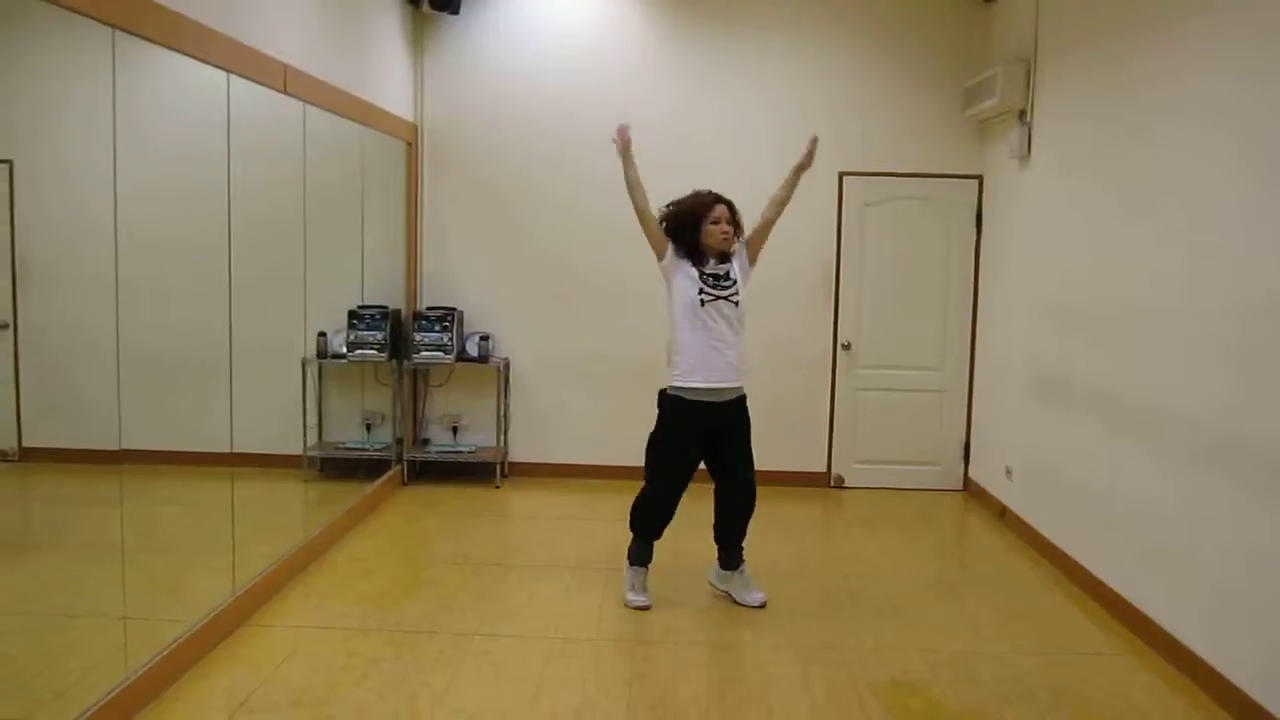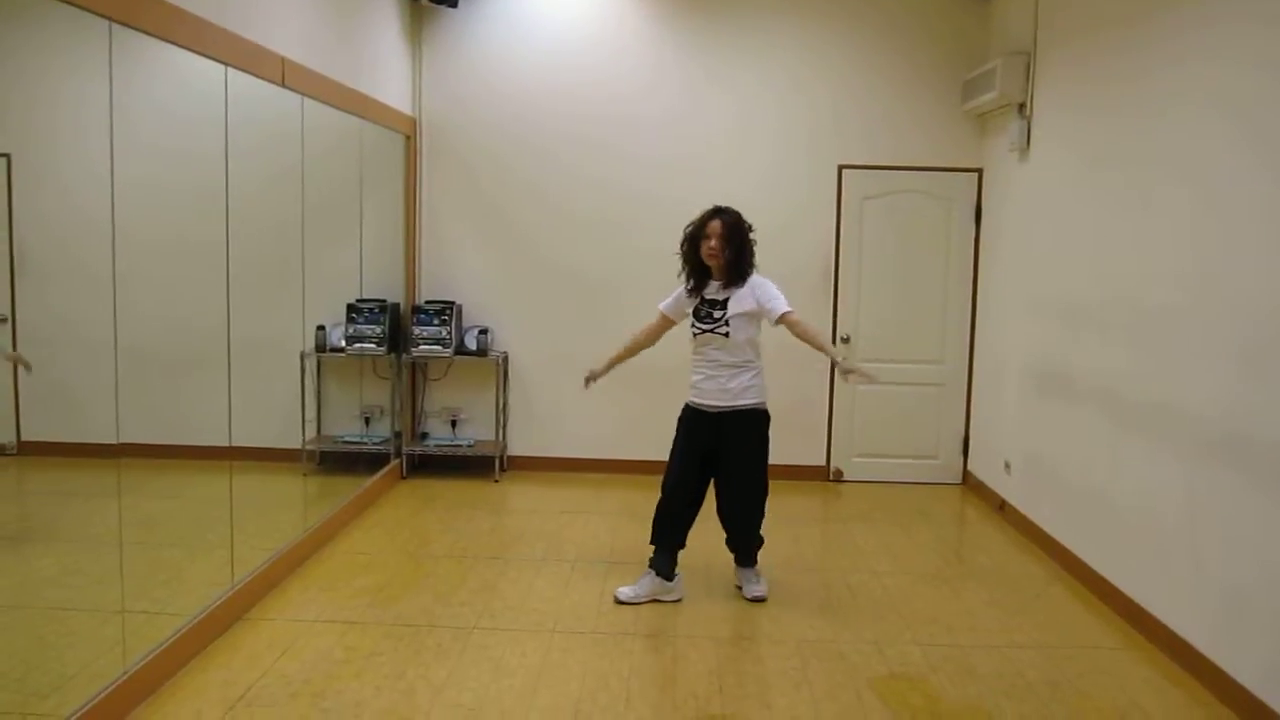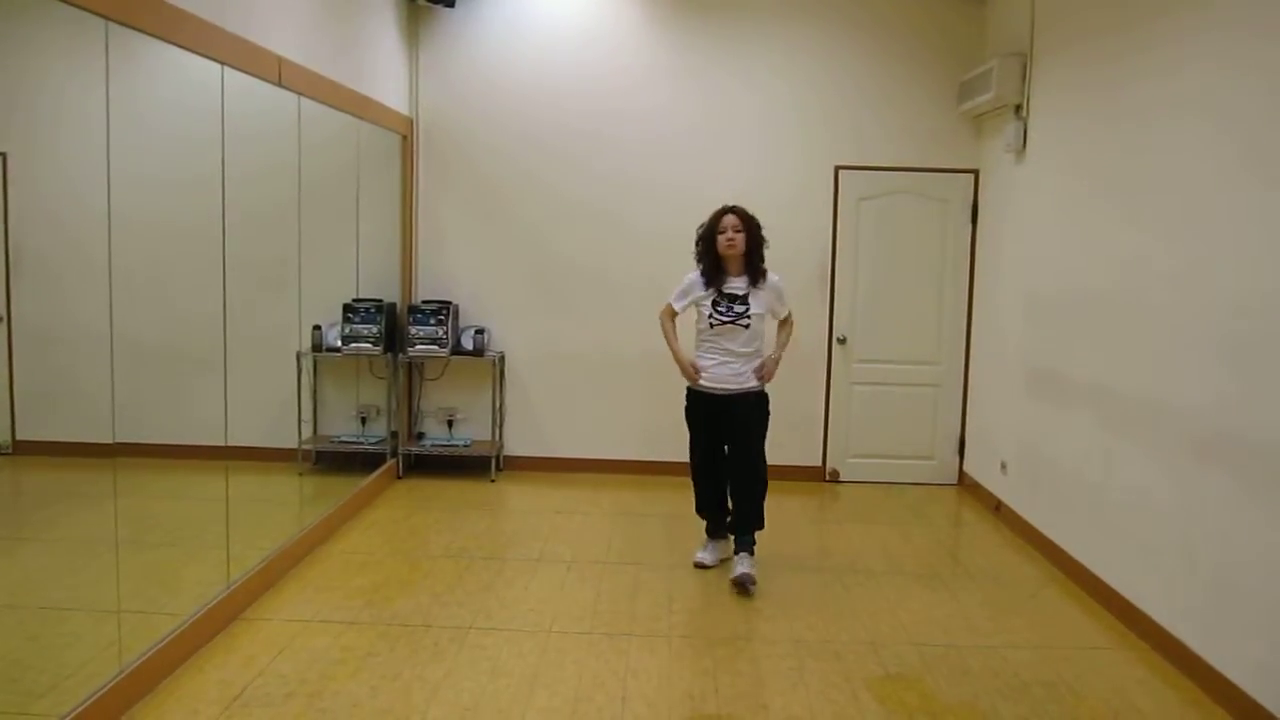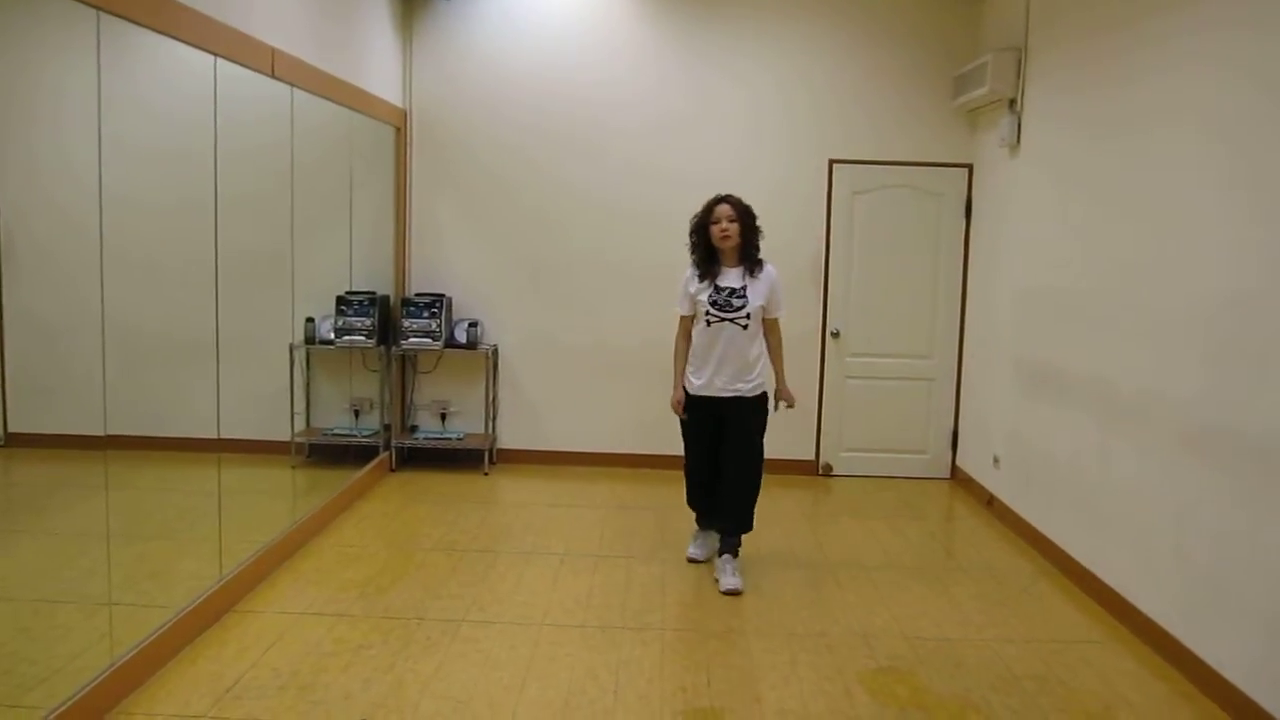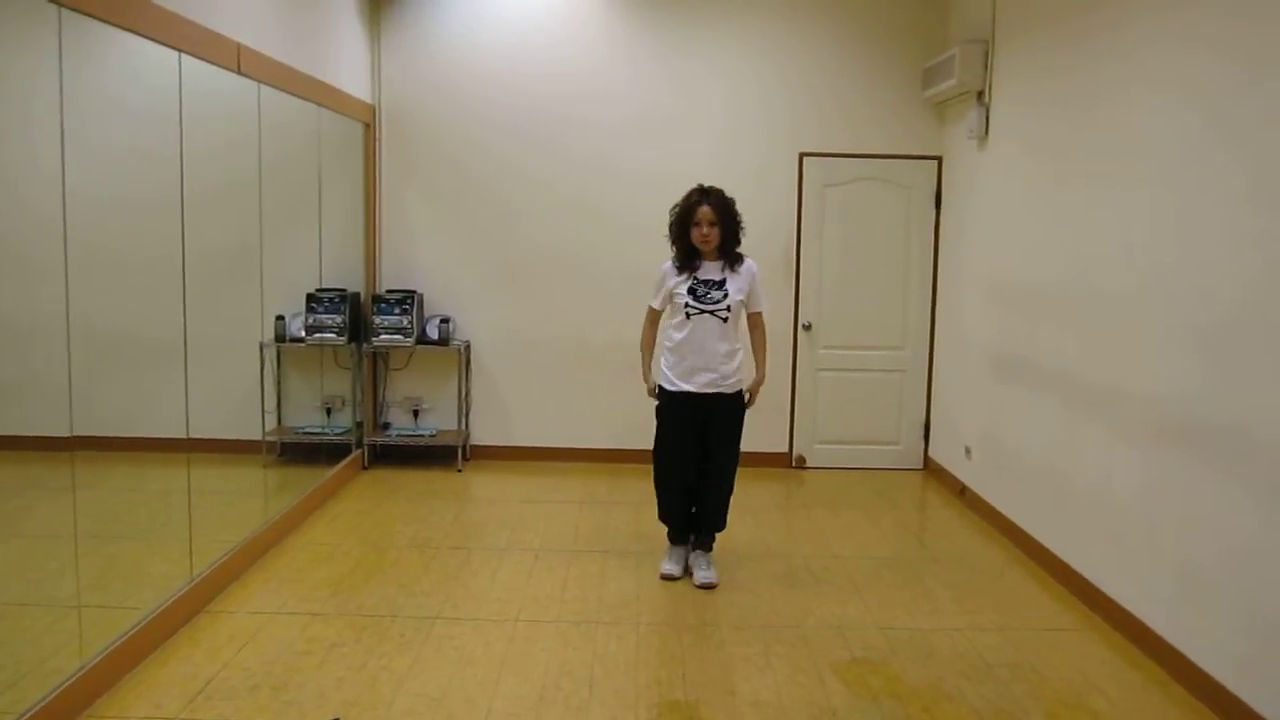
dt=1s
person 1, frame 1
left shoulder: (738, 264)
right shoulder: (675, 264)
left elbow: (771, 215)
right elbow: (643, 212)
left wrist: (800, 168)
right wrist: (627, 156)
left hip: (731, 402)
right hip: (683, 400)
left knee: (738, 491)
right knee: (662, 487)
left ankle: (730, 570)
right ankle: (637, 569)
person 1, frame 2
left shoulder: (753, 288)
right shoulder: (690, 291)
left elbow: (794, 323)
right elbow: (653, 331)
left wrist: (834, 357)
right wrist: (608, 364)
left hip: (745, 412)
right hip: (699, 410)
left knee: (741, 498)
right knee: (678, 492)
left ankle: (747, 568)
right ankle: (661, 576)
person 1, frame 3
left shoulder: (767, 284)
right shoulder: (698, 281)
left elbow: (787, 321)
right elbow: (666, 315)
left wrist: (775, 357)
right wrist: (679, 356)
left hip: (748, 394)
right hip: (704, 392)
left knee: (748, 472)
right knee: (706, 468)
left ankle: (744, 552)
right ankle: (716, 536)
person 1, frame 4
left shoulder: (765, 276)
right shoulder: (695, 276)
left elbow: (771, 331)
right elbow: (684, 333)
left wrist: (781, 382)
right wrist: (677, 385)
left hip: (748, 393)
right hip: (701, 392)
left knee: (741, 474)
right knee: (699, 468)
left ankle: (728, 554)
right ankle: (707, 530)
person 1, frame 5
left shoulder: (744, 270)
right shoulder: (673, 270)
left elbow: (756, 323)
right elbow: (652, 320)
left wrist: (761, 374)
right wrist: (646, 371)
left hip: (726, 391)
right hip: (677, 389)
left knee: (717, 474)
right knee: (674, 471)
left ankle: (703, 550)
right ankle: (678, 543)
